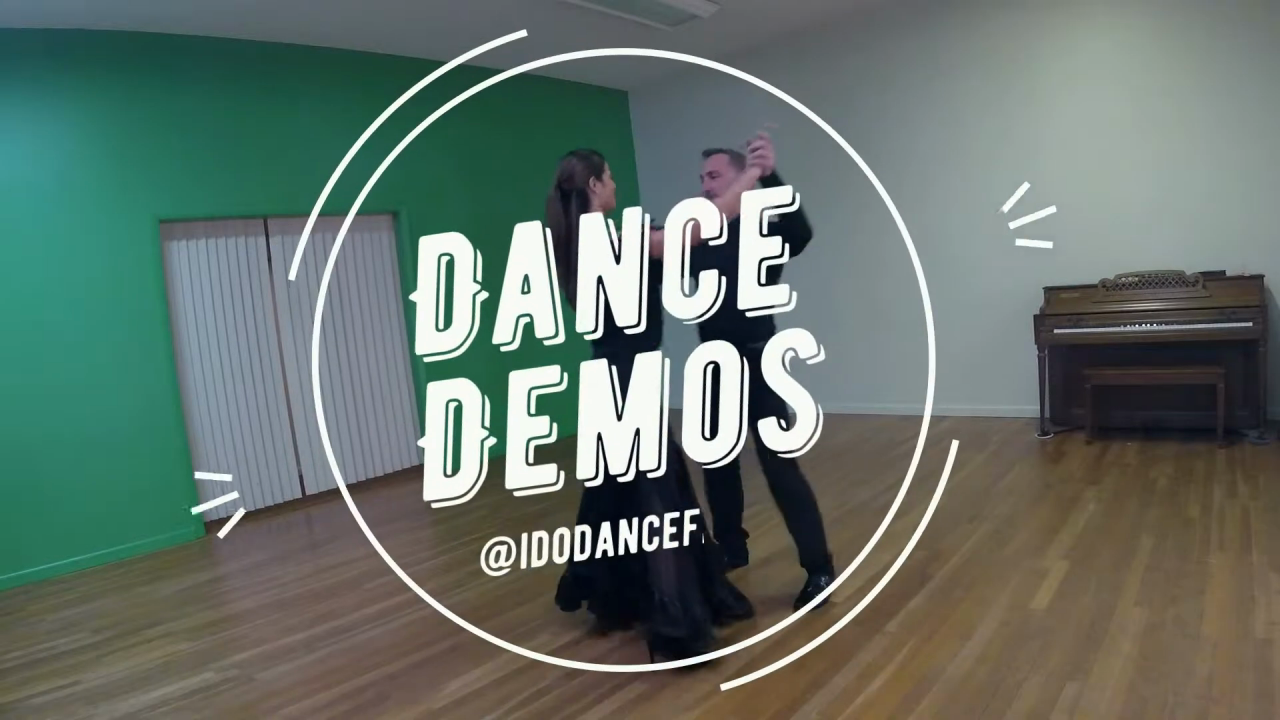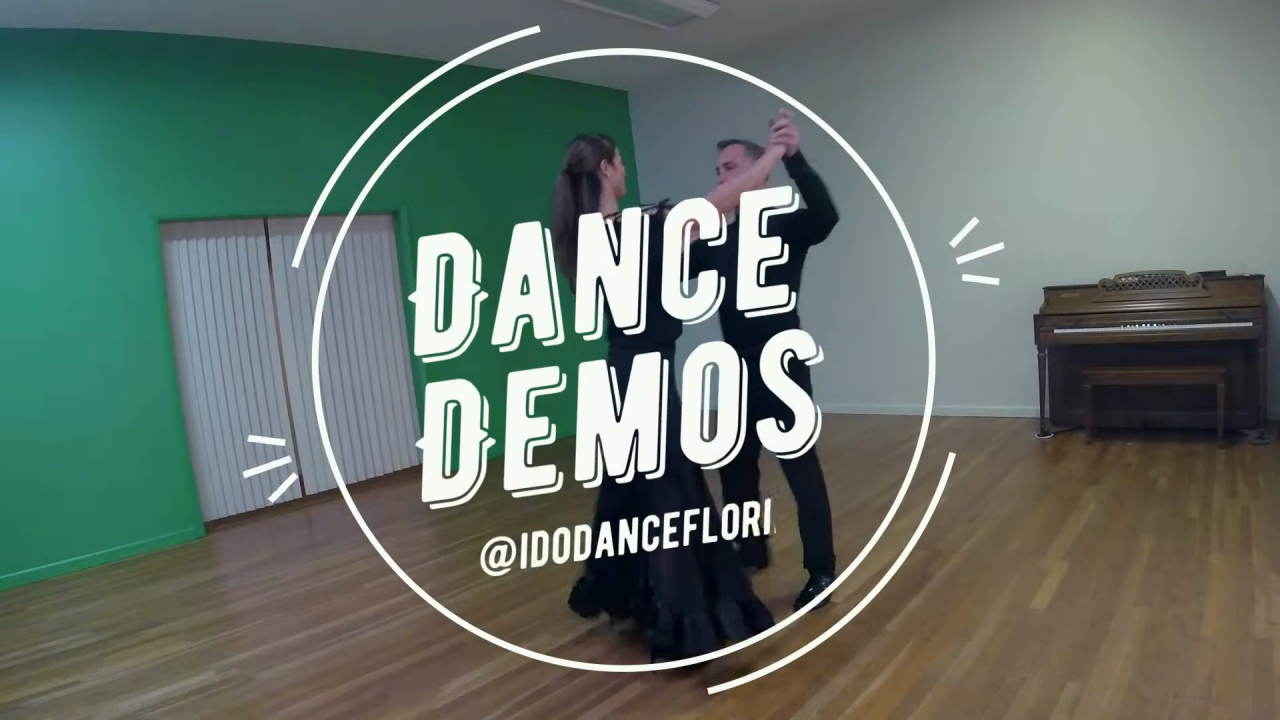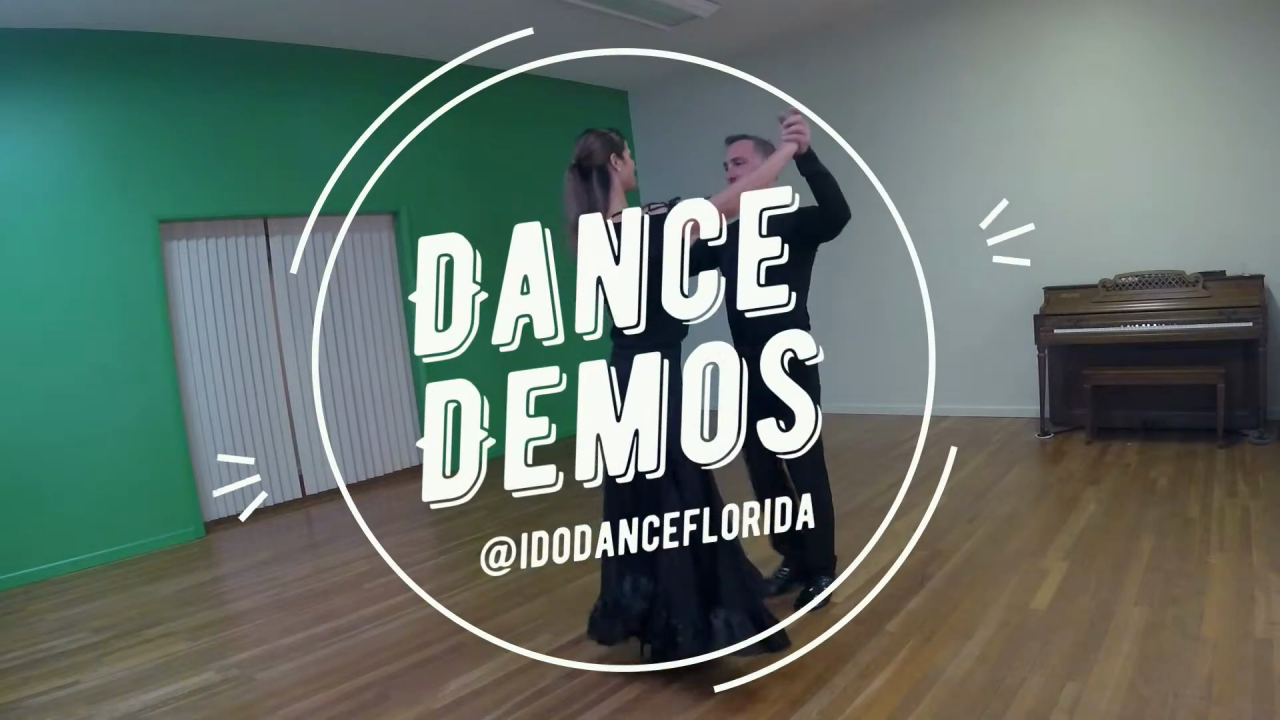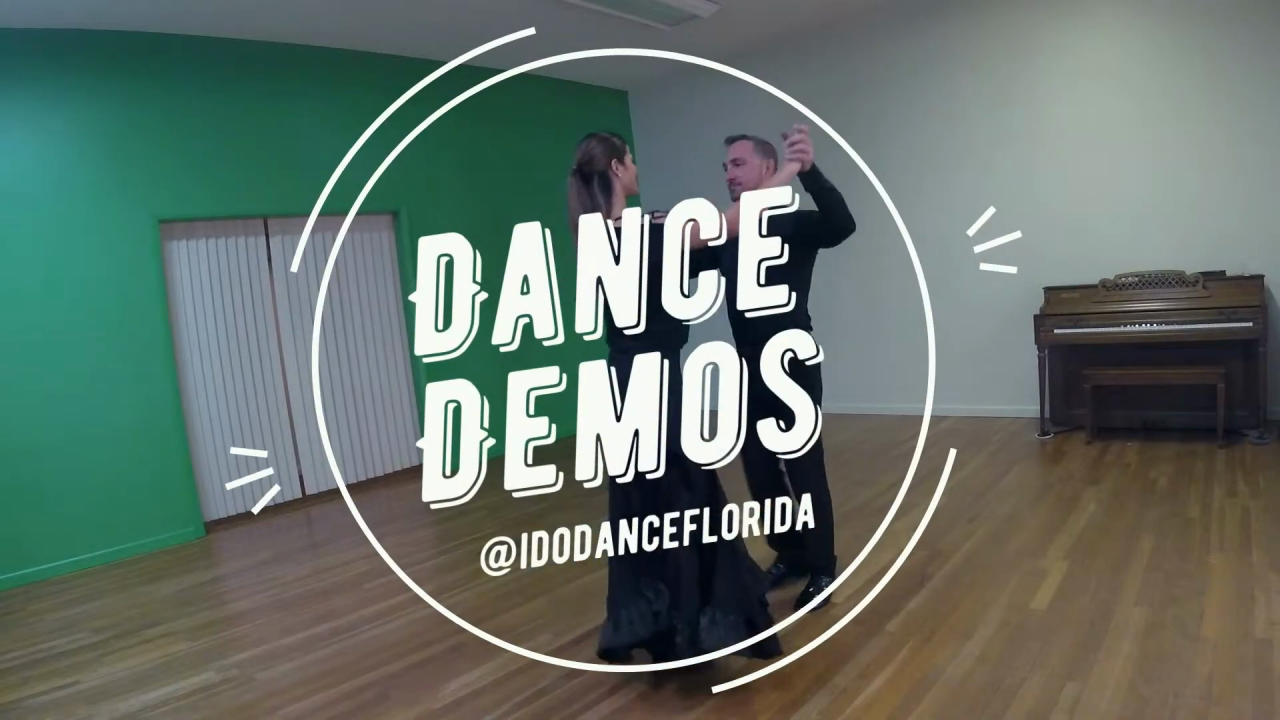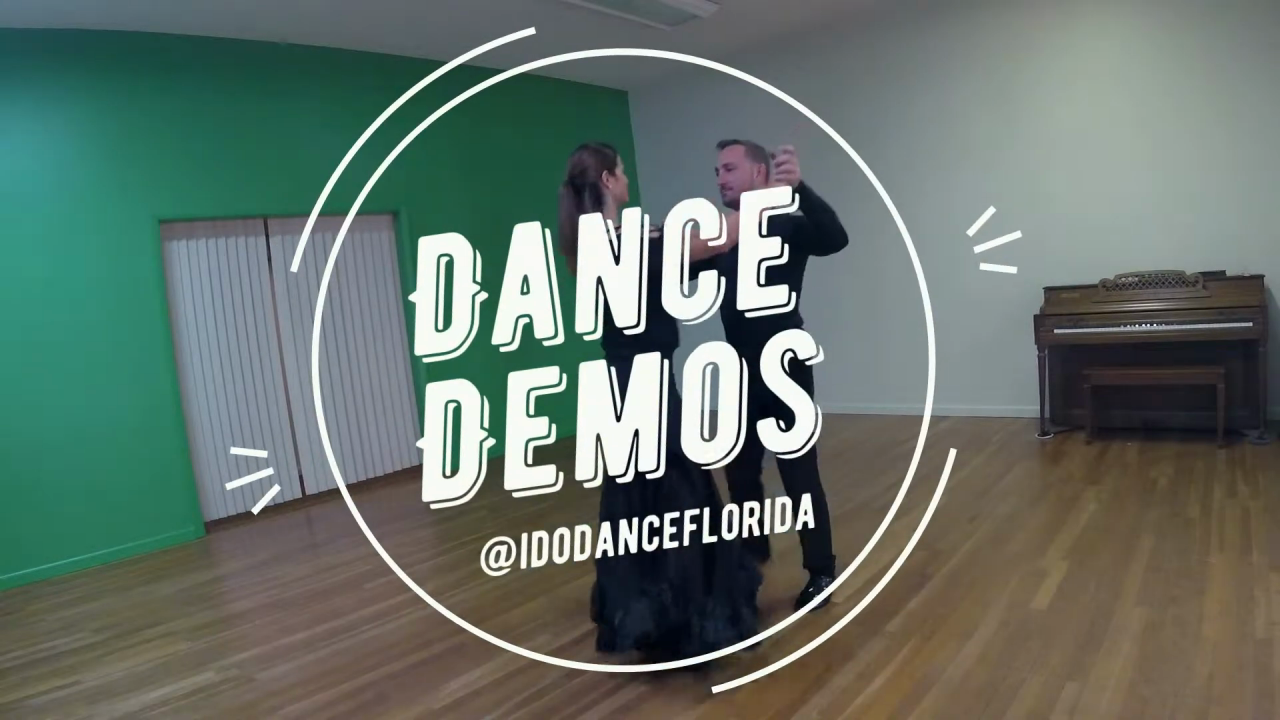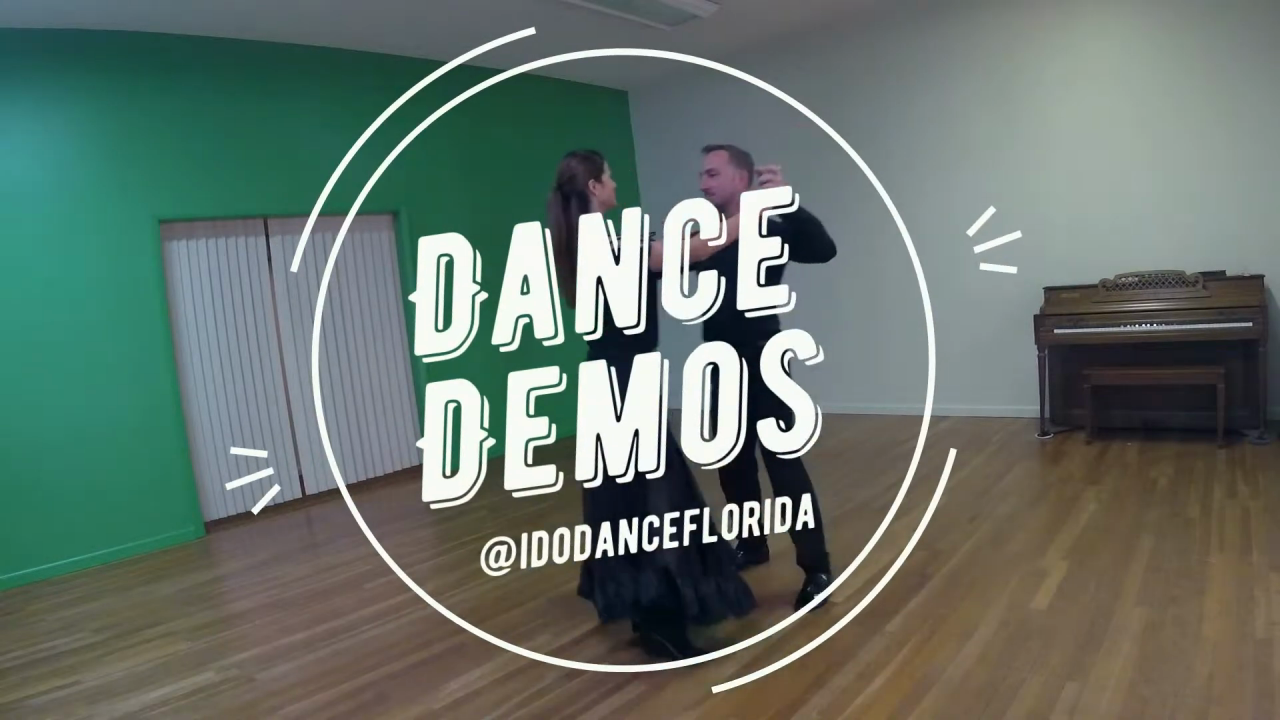
dt=0.2s
person 1, frame 1
left shoulder: (582, 251)
right elbow: (704, 224)
right wrist: (752, 176)
right hip: (627, 387)
left knee: (613, 496)
right knee: (658, 500)
left ankle: (611, 598)
right ankle: (676, 628)
person 1, frame 2
right shoulder: (638, 228)
right elbow: (726, 200)
right wrist: (776, 154)
left hip: (623, 375)
left knee: (632, 498)
right knee: (668, 501)
left ankle: (629, 601)
right ankle: (677, 632)
person 1, frame 3
right shoulder: (646, 225)
right elbow: (738, 198)
right wrist: (788, 151)
left hip: (626, 377)
left knee: (641, 503)
right knee: (672, 504)
left ankle: (652, 620)
right ankle: (677, 635)
person 1, frame 4
right shoulder: (644, 232)
right elbow: (736, 219)
right wrist: (791, 170)
left hip: (623, 384)
left knee: (642, 504)
right knee: (676, 505)
left ankle: (654, 624)
right ankle: (675, 635)
person 1, frame 5
right shoulder: (632, 246)
right elbow: (723, 238)
left hip: (617, 387)
left knee: (633, 502)
right knee: (674, 504)
left ankle: (639, 614)
right ankle: (669, 632)
person 1, frame 6
left shoulder: (583, 251)
right elbow: (697, 249)
right hip: (624, 385)
left knee: (616, 492)
right knee: (657, 490)
left ankle: (624, 590)
right ankle: (660, 615)
person 2, frame 1
left shoulder: (765, 232)
right shoulder: (704, 243)
left elbow: (800, 232)
left wrist: (769, 177)
left hip: (758, 366)
left knee: (779, 469)
right knee: (716, 466)
left ankle: (819, 569)
right ankle: (731, 548)
person 2, frame 2
left shoulder: (787, 226)
right shoulder: (722, 239)
left elbow: (825, 215)
left wrist: (794, 158)
left hip: (782, 364)
right hip: (739, 367)
left knee: (800, 469)
right knee: (736, 466)
left ankle: (822, 571)
right ankle: (752, 547)
person 2, frame 3
left shoulder: (795, 224)
right shoulder: (729, 237)
left elbow: (837, 214)
left wrist: (805, 155)
left hip: (790, 364)
right hip: (747, 367)
left knee: (805, 469)
right knee: (763, 470)
left ankle: (821, 570)
right ankle: (794, 559)
person 2, frame 4
left shoulder: (797, 225)
right shoulder: (729, 235)
left elbow: (842, 225)
left wrist: (809, 169)
left hip: (792, 366)
right hip: (749, 368)
left knee: (804, 471)
right knee: (760, 469)
left ankle: (821, 570)
right ankle: (789, 555)
person 2, frame 5
left shoulder: (788, 227)
left elbow: (835, 238)
left wrist: (799, 187)
left hip: (785, 365)
right hip: (742, 367)
left knee: (797, 470)
right knee: (738, 464)
left ankle: (821, 570)
right ankle: (754, 542)
person 2, frame 6
left shoulder: (768, 230)
left elbow: (823, 249)
left wrist: (785, 204)
left hip: (762, 364)
left knee: (783, 465)
right knee: (730, 462)
left ankle: (816, 568)
right ankle: (752, 543)
